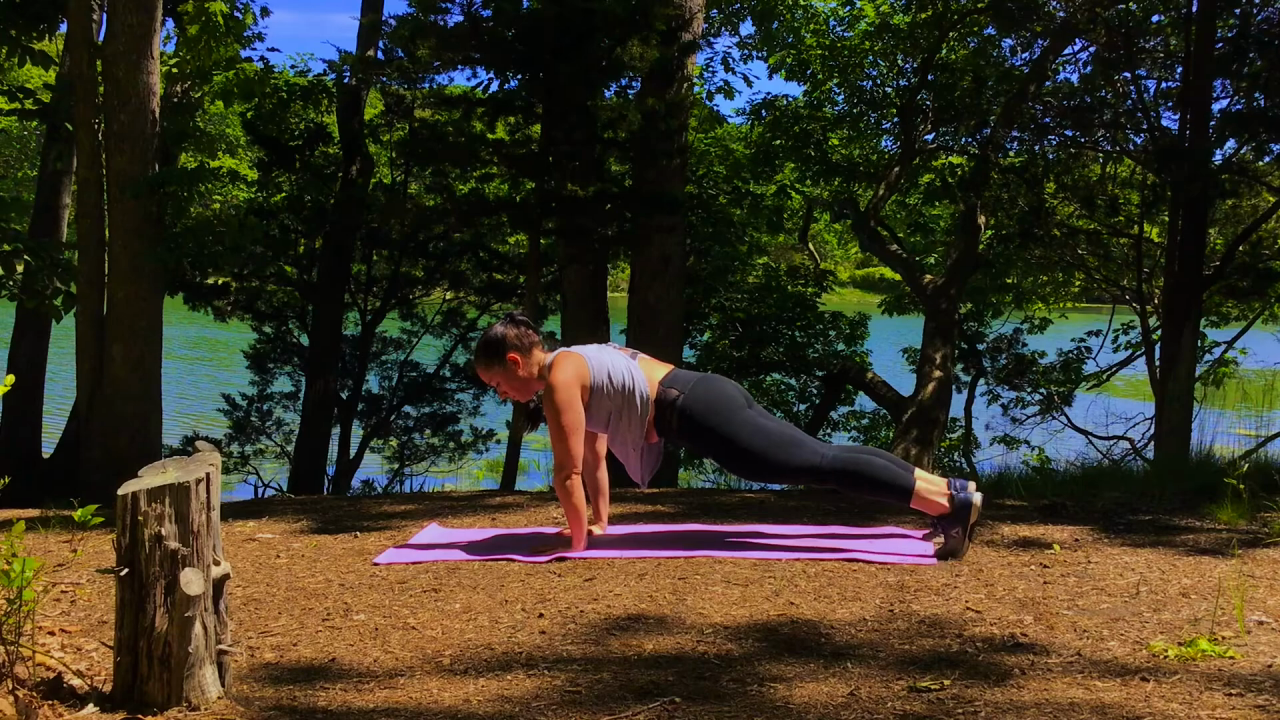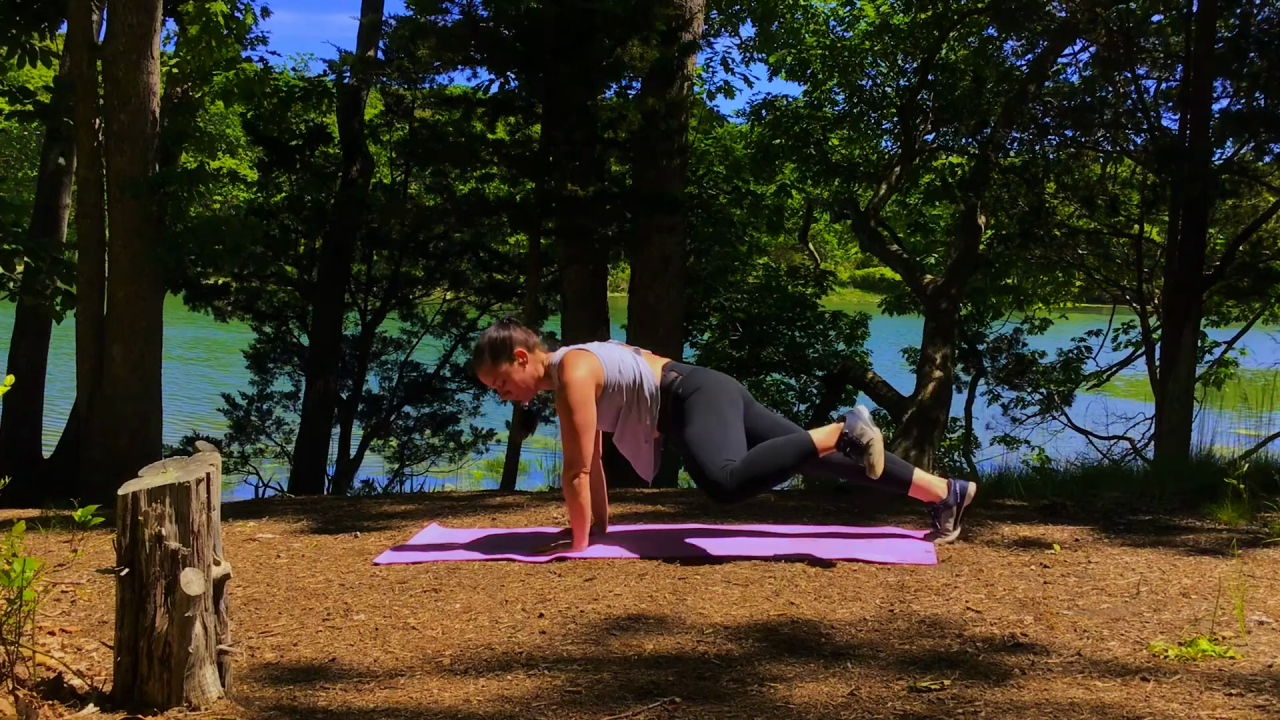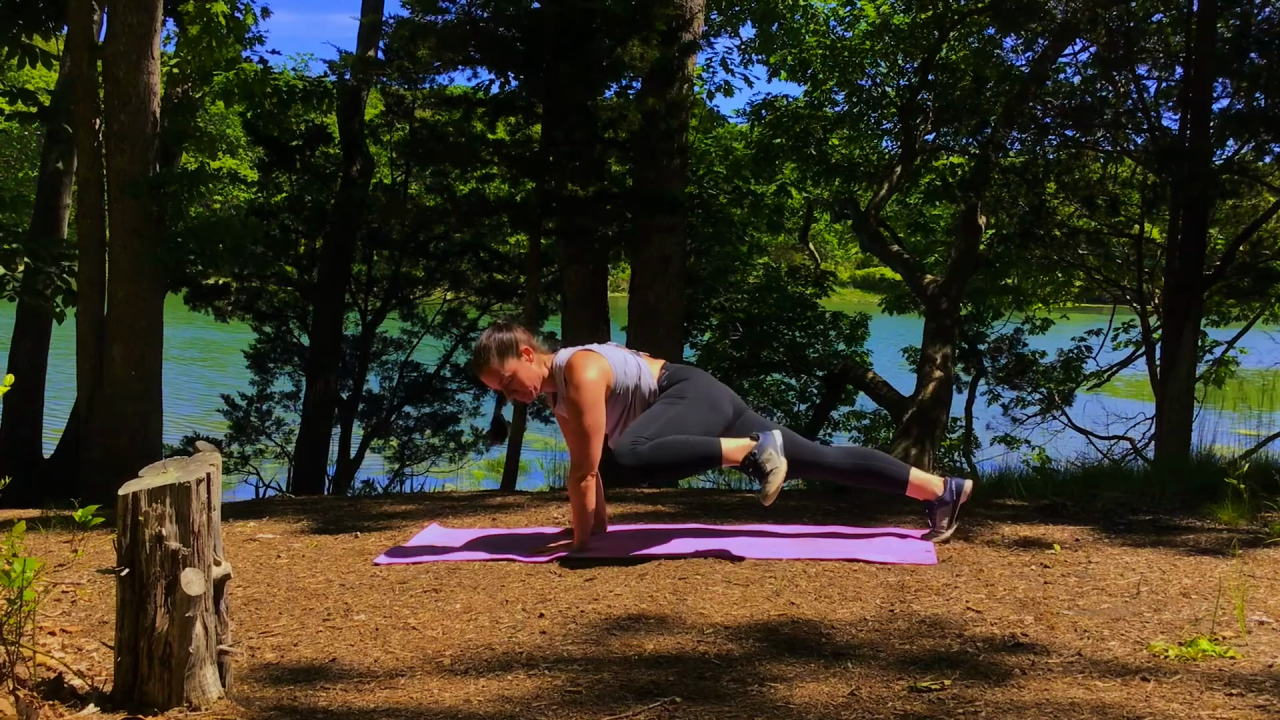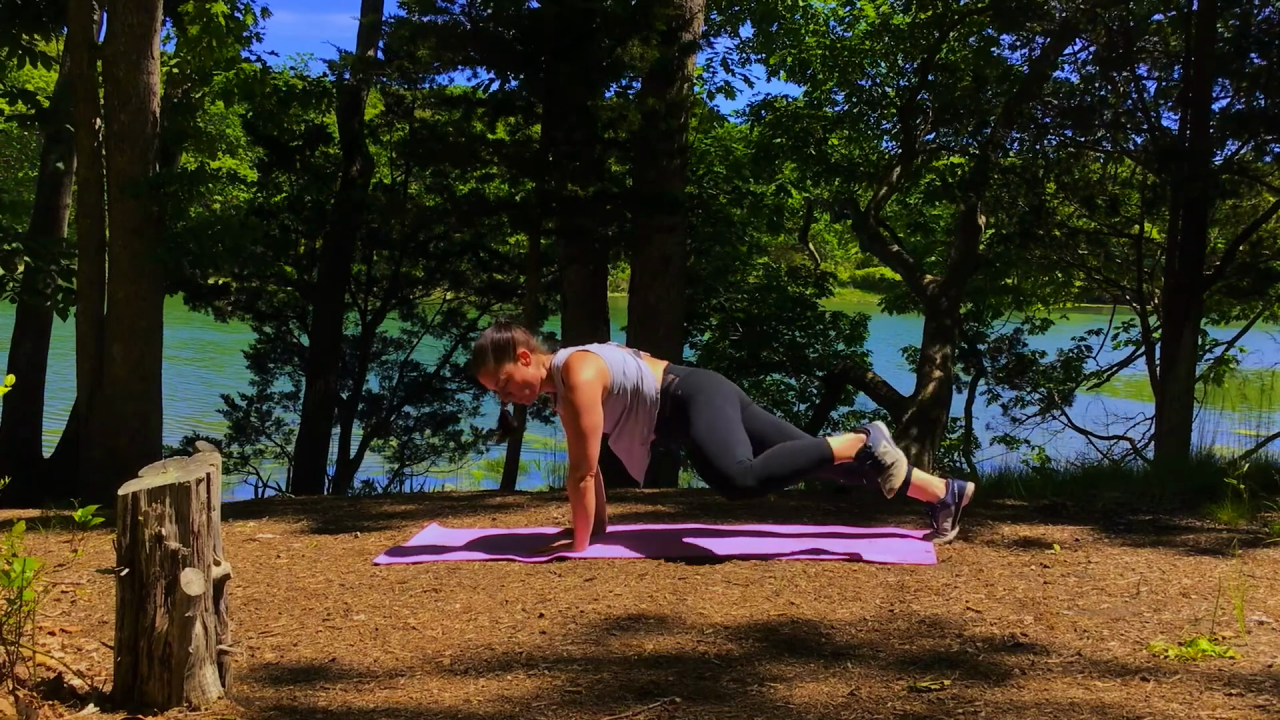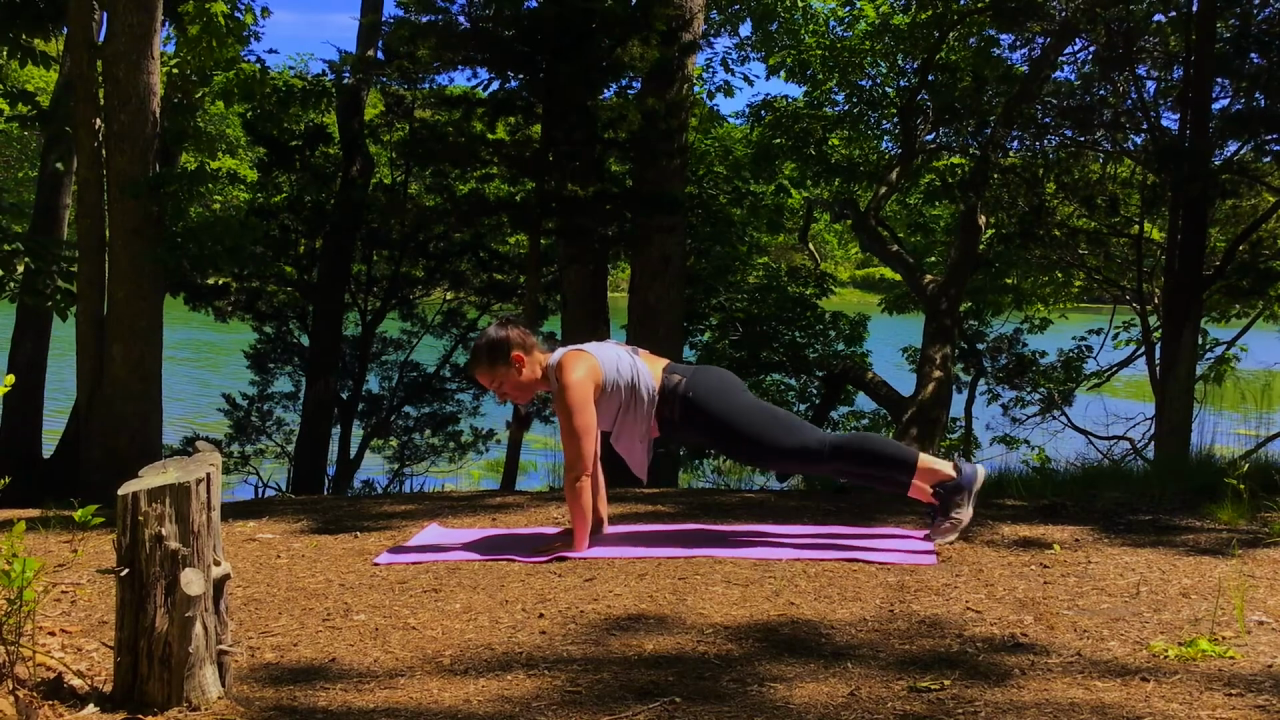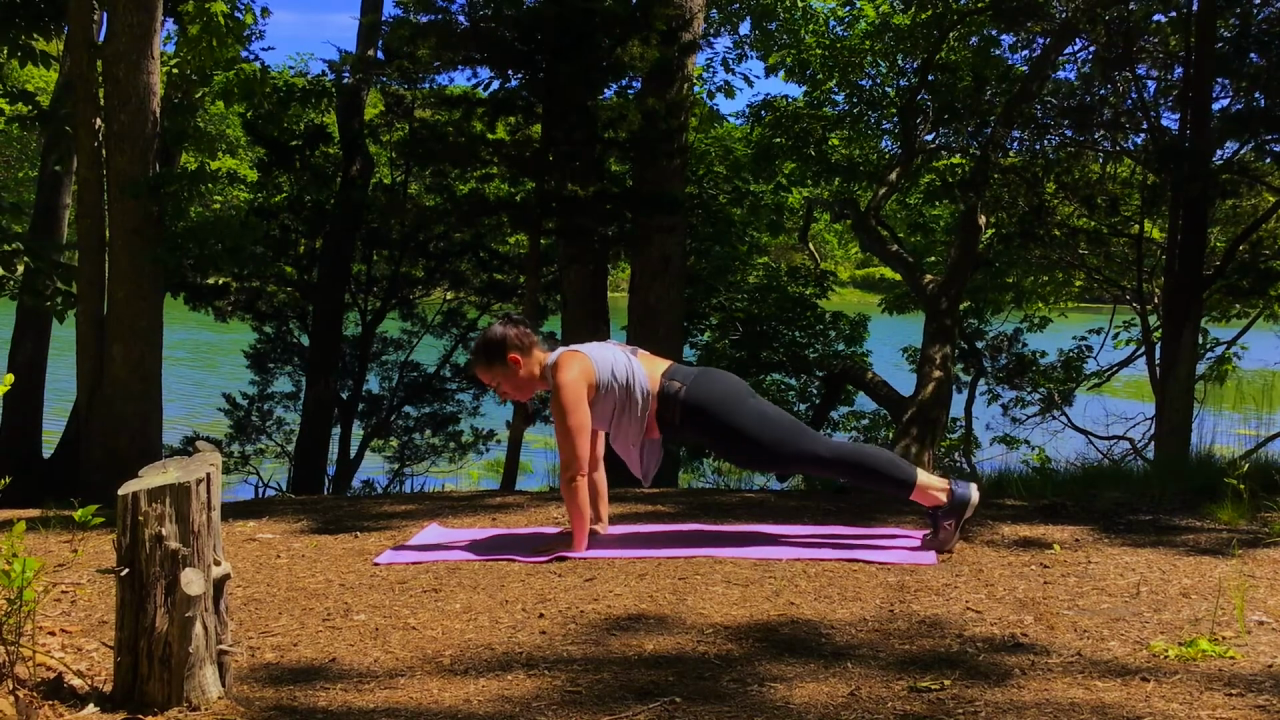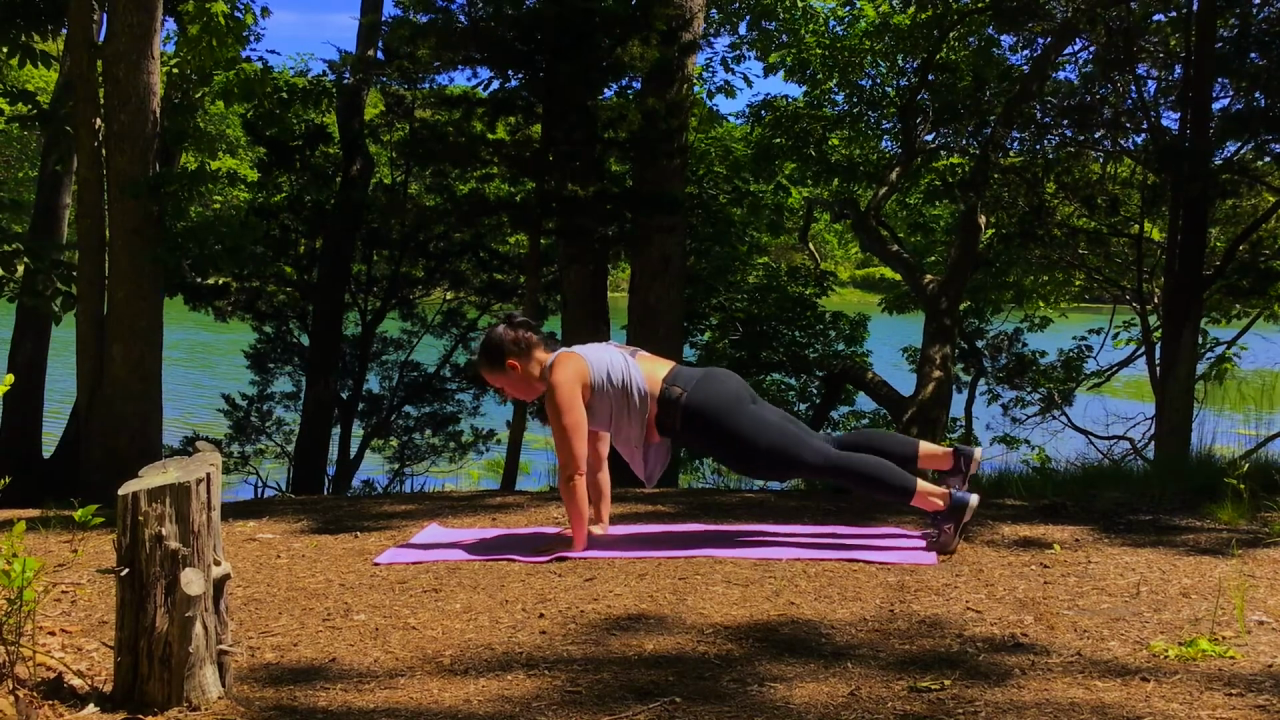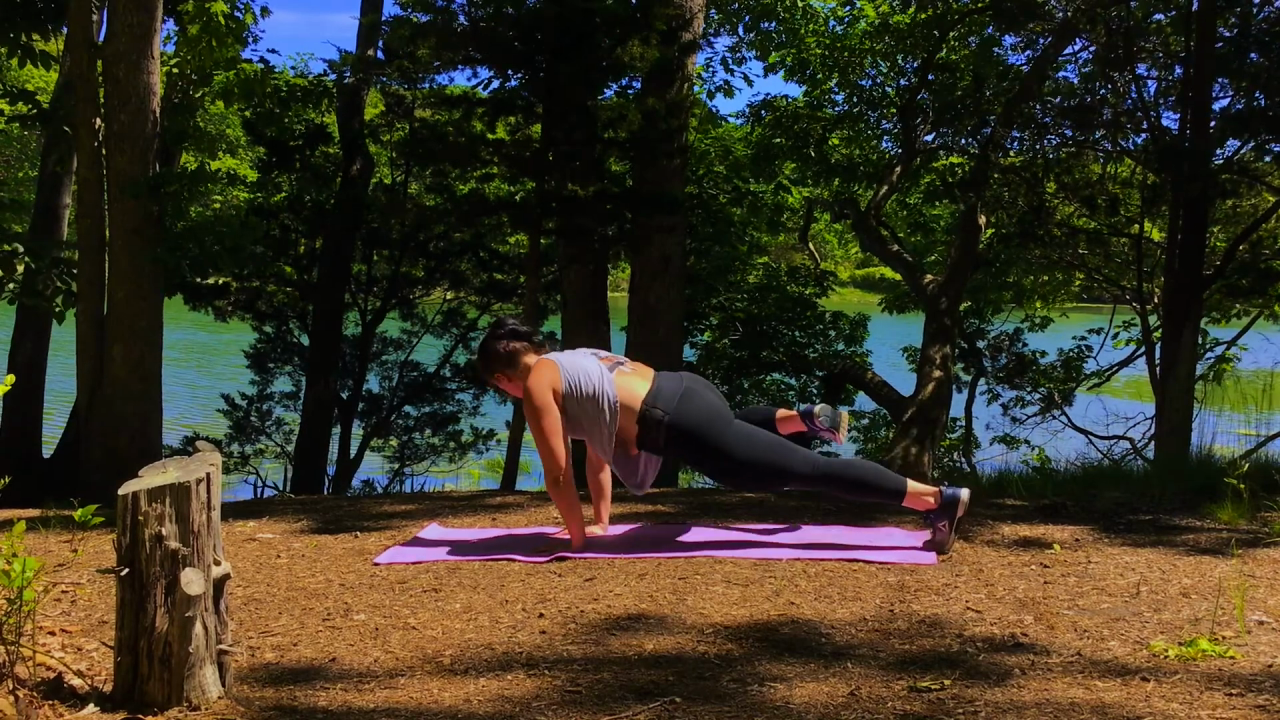
dt=0.3s
person 1, frame 1
left shoulder: (558, 378)
right shoulder: (575, 365)
left elbow: (568, 472)
right elbow: (594, 458)
left wrist: (577, 542)
right wrist: (600, 522)
left hip: (702, 413)
right hip: (712, 394)
left knee: (820, 465)
right knee: (823, 456)
left ankle: (951, 504)
right ankle: (946, 486)
person 1, frame 2
left shoulder: (571, 374)
right shoulder: (566, 374)
left elbow: (576, 469)
right elbow: (590, 459)
left wrist: (579, 541)
right wrist: (600, 521)
left hip: (703, 394)
right hip: (712, 399)
left knee: (725, 484)
right knee: (827, 461)
left ankle: (839, 431)
right ankle: (945, 492)
person 1, frame 3
left shoulder: (581, 374)
right shoulder: (555, 390)
left elbow: (585, 470)
right elbow: (585, 462)
left wrist: (581, 540)
right wrist: (598, 521)
left hip: (695, 395)
right hip: (702, 404)
left knee: (629, 456)
right knee: (819, 460)
left ankle: (751, 449)
right ankle: (941, 489)
person 1, frame 4
left shoulder: (575, 375)
right shoulder: (560, 381)
left elbow: (582, 471)
right elbow: (588, 464)
left wrist: (580, 541)
right wrist: (599, 521)
left hip: (699, 399)
right hip: (703, 402)
left knee: (740, 481)
right knee: (804, 457)
left ankle: (862, 443)
right ankle: (943, 494)
person 1, frame 5
left shoulder: (569, 376)
right shoulder: (567, 371)
left elbow: (578, 470)
right elbow: (591, 461)
left wrist: (578, 543)
right wrist: (599, 521)
left hip: (703, 403)
right hip: (701, 397)
left knee: (819, 449)
right knee: (817, 456)
left ankle: (954, 475)
right ankle: (936, 495)
person 1, frame 6
left shoulder: (564, 376)
right shoulder: (574, 364)
left elbow: (574, 472)
right elbow: (593, 460)
left wrist: (579, 543)
right wrist: (601, 521)
left hip: (706, 408)
right hip: (712, 392)
left knee: (823, 457)
right knee: (824, 452)
left ankle: (949, 499)
right ankle: (947, 488)
person 1, frame 7
left shoulder: (560, 379)
right shoulder: (576, 362)
left elbow: (572, 473)
right elbow: (597, 458)
left wrist: (578, 543)
right wrist: (601, 522)
left hip: (706, 412)
right hip: (713, 388)
left knee: (820, 461)
right knee: (829, 446)
left ankle: (947, 501)
right ankle: (952, 458)
person 1, frame 8
left shoulder: (536, 383)
right shoulder: (576, 357)
left elbow: (557, 473)
right elbow: (599, 449)
left wrist: (579, 539)
right wrist: (601, 523)
left hip: (684, 422)
right hip: (687, 388)
left knee: (807, 470)
left ankle: (940, 499)
right ankle: (796, 420)
